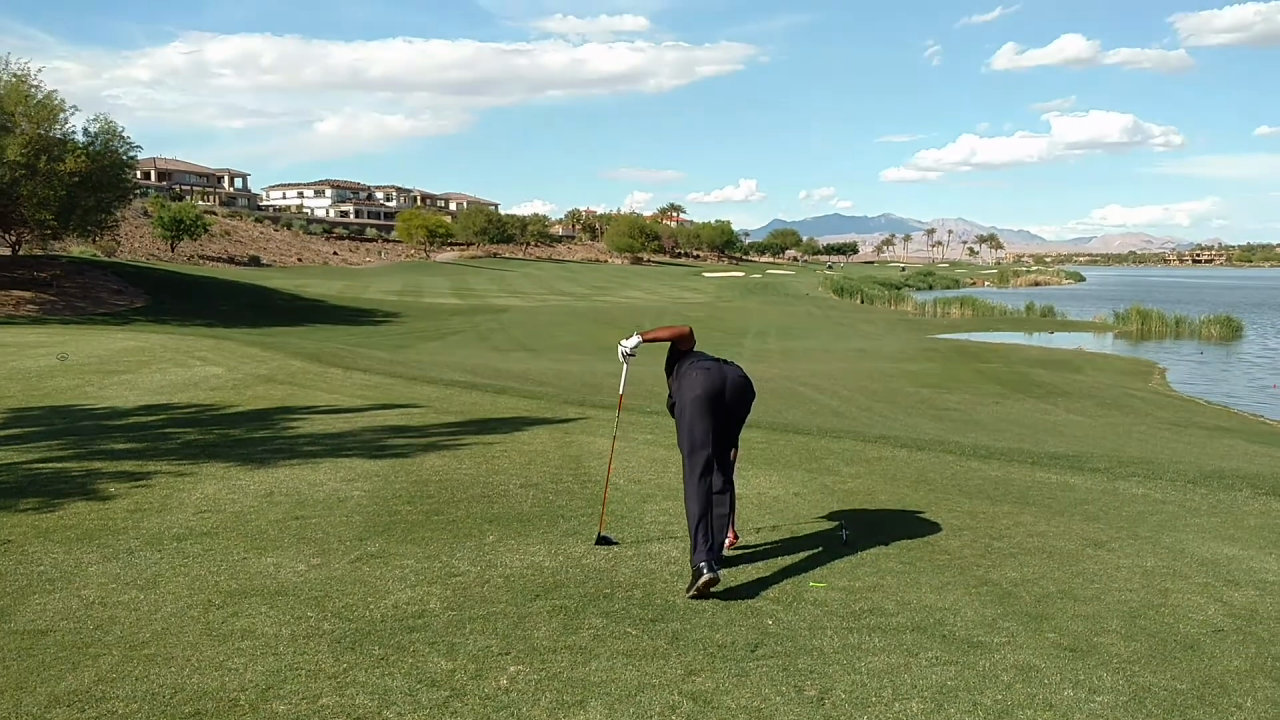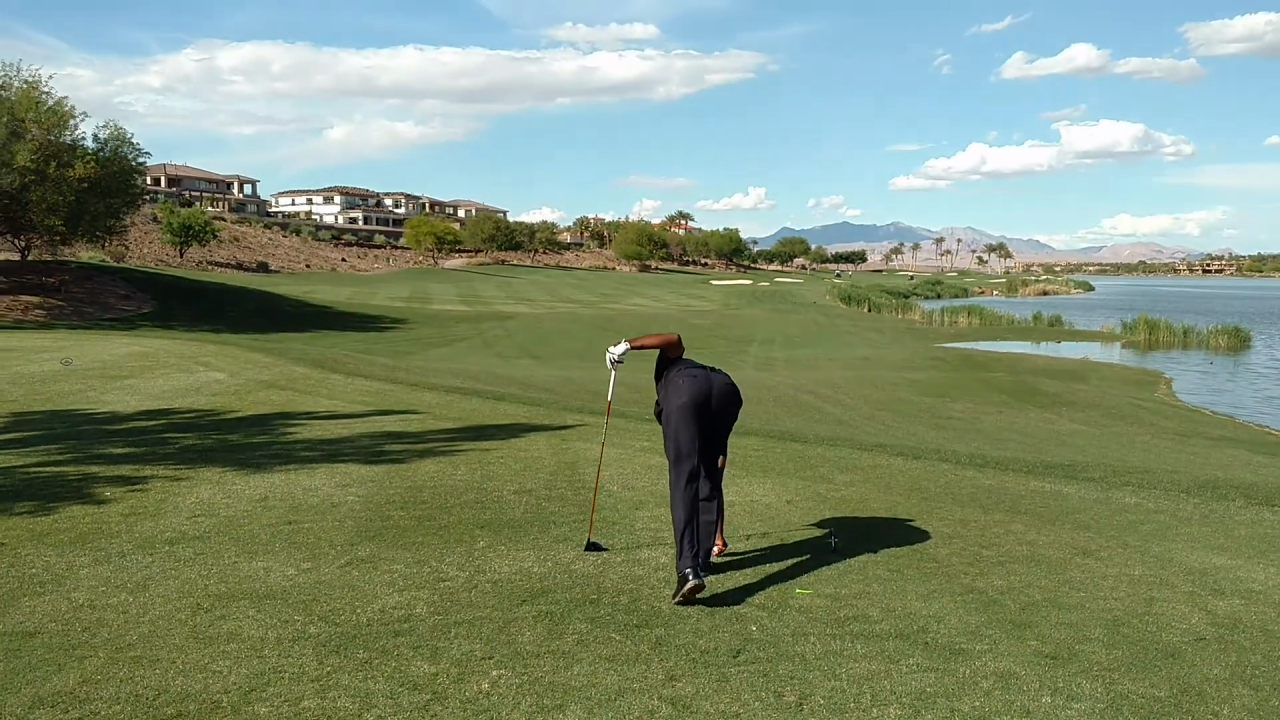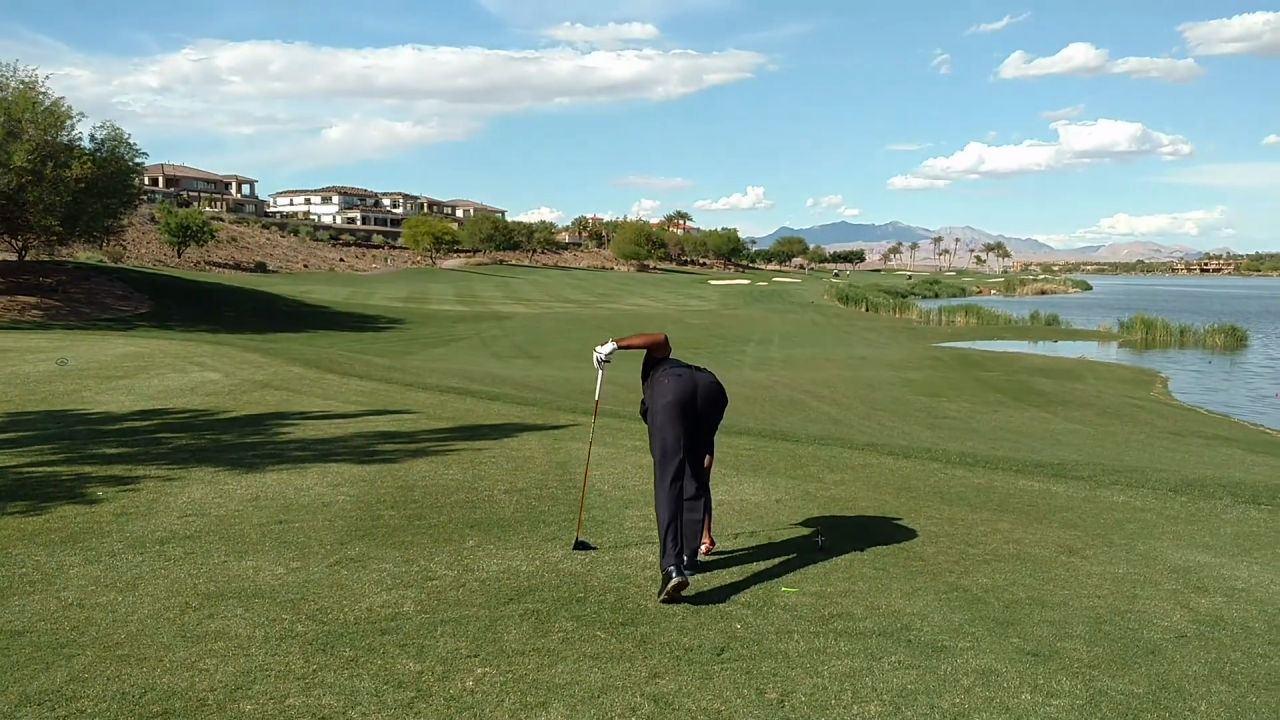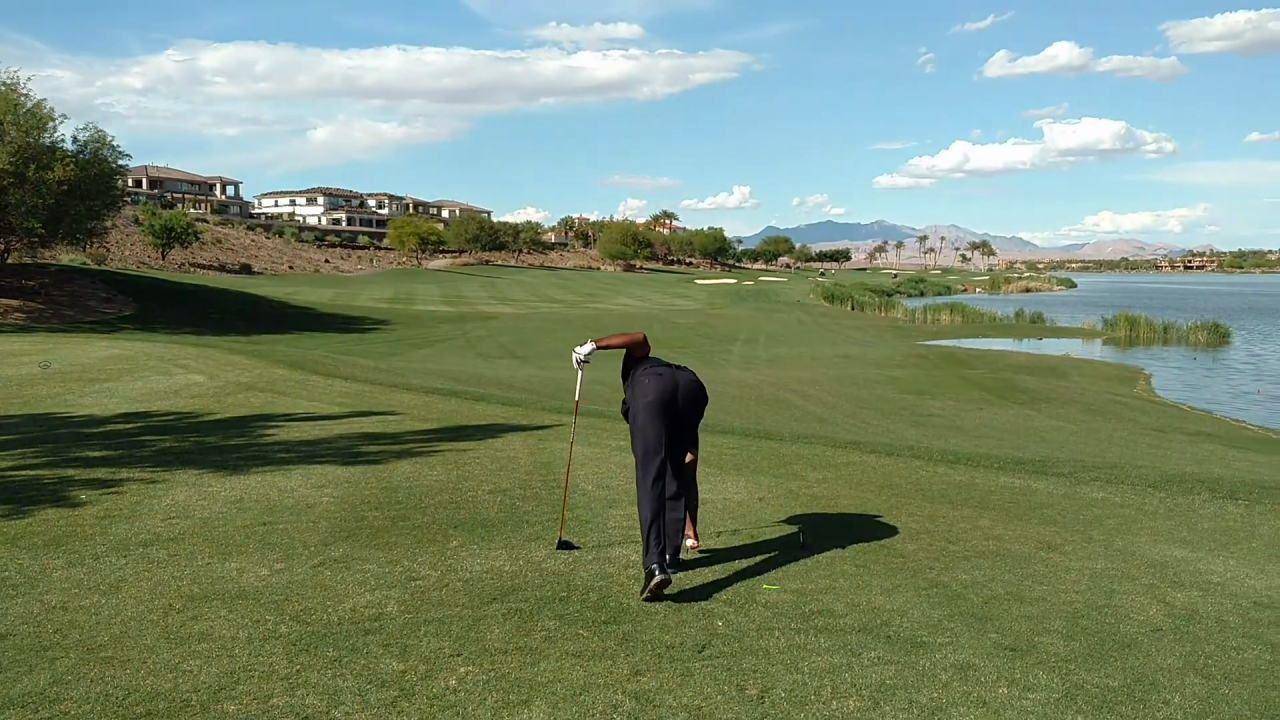
dt=0.2s
person 1, frame 1
left shoulder: (682, 361)
left elbow: (686, 332)
right elbow: (729, 466)
left wrist: (639, 338)
right wrist: (728, 527)
left hip: (697, 382)
right hip: (740, 384)
left knee: (697, 473)
right knee: (721, 471)
left ankle: (703, 563)
right ankle: (714, 550)
person 1, frame 2
left shoulder: (671, 369)
left elbow: (674, 340)
right elbow: (717, 476)
left wrist: (628, 345)
right wrist: (717, 534)
left hip: (685, 389)
right hip: (728, 392)
left knee: (683, 481)
right knee: (708, 479)
left ankle: (689, 569)
right ankle: (701, 557)
person 1, frame 3
left shoulder: (658, 369)
left elbow: (661, 340)
right elbow: (704, 479)
left wrist: (615, 345)
right wrist: (705, 533)
left hip: (670, 387)
right hip: (713, 391)
left knee: (668, 480)
right knee: (694, 477)
left ankle: (673, 567)
right ankle: (688, 555)
person 1, frame 4
left shoulder: (638, 368)
left elbow: (640, 339)
right elbow: (689, 476)
left wrist: (594, 345)
right wrist: (691, 528)
left hip: (651, 386)
right hip: (693, 389)
left knee: (650, 479)
right knee: (677, 474)
left ankle: (655, 565)
right ankle: (670, 554)
